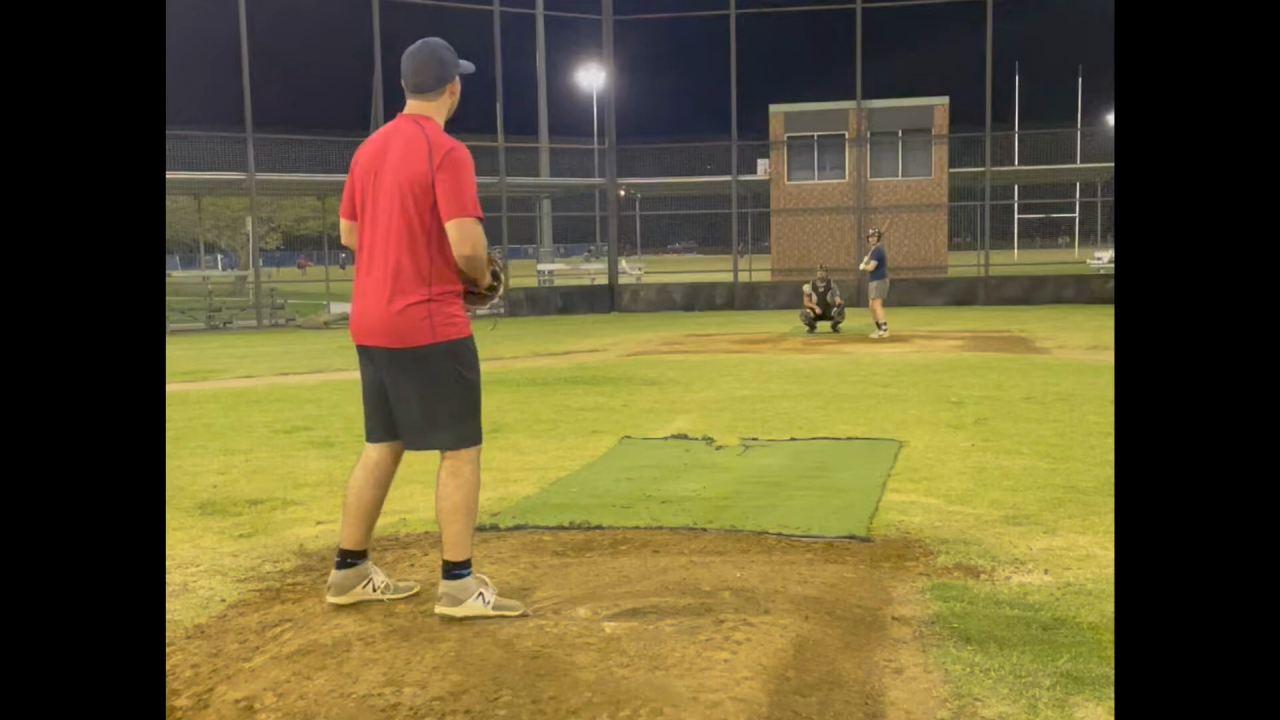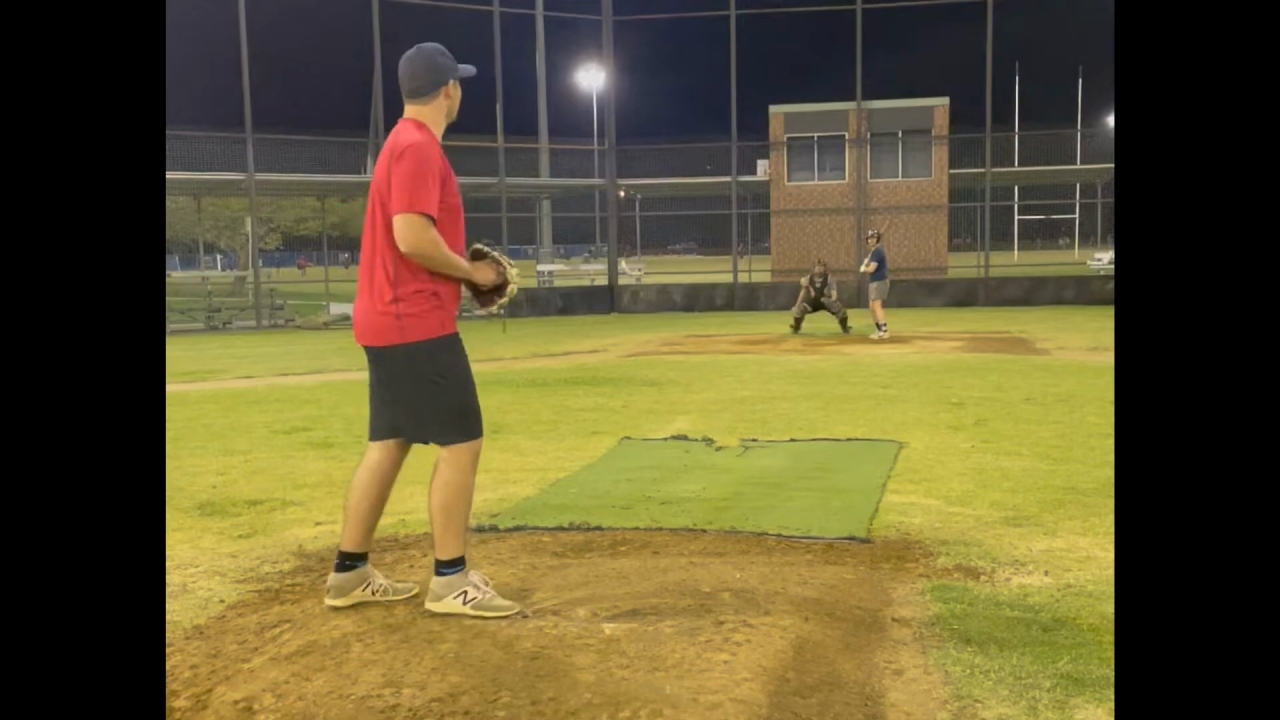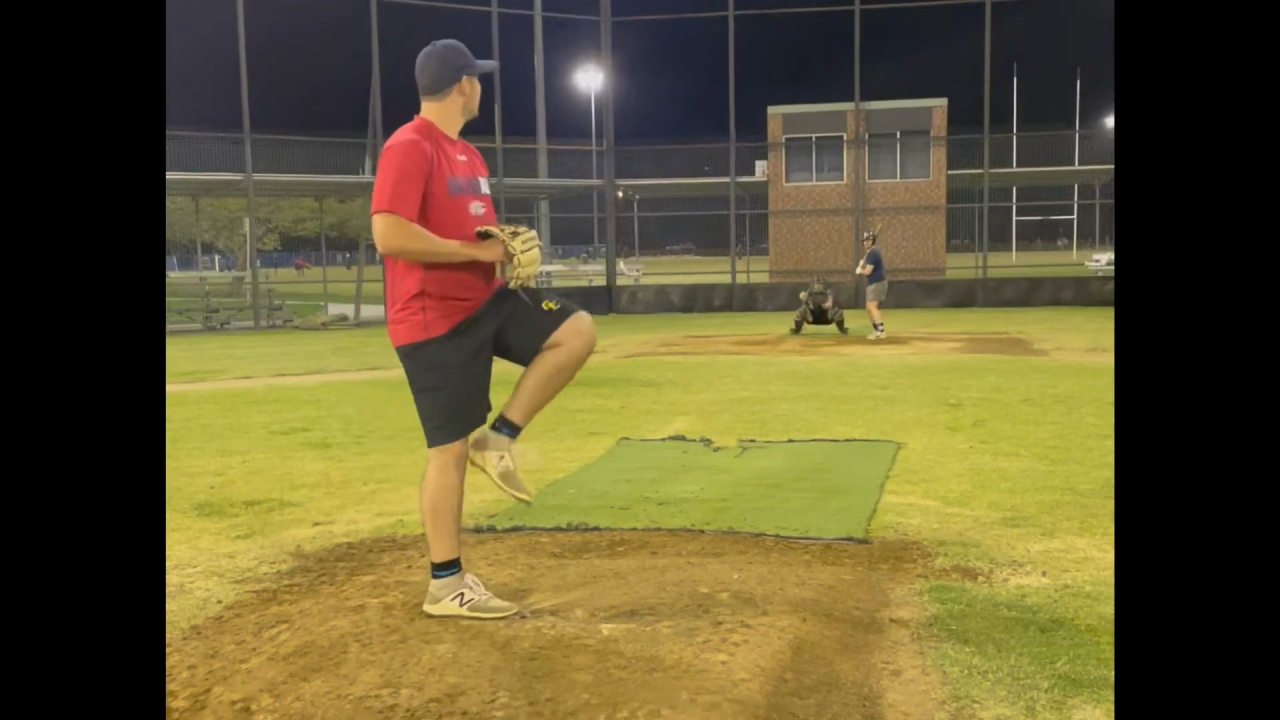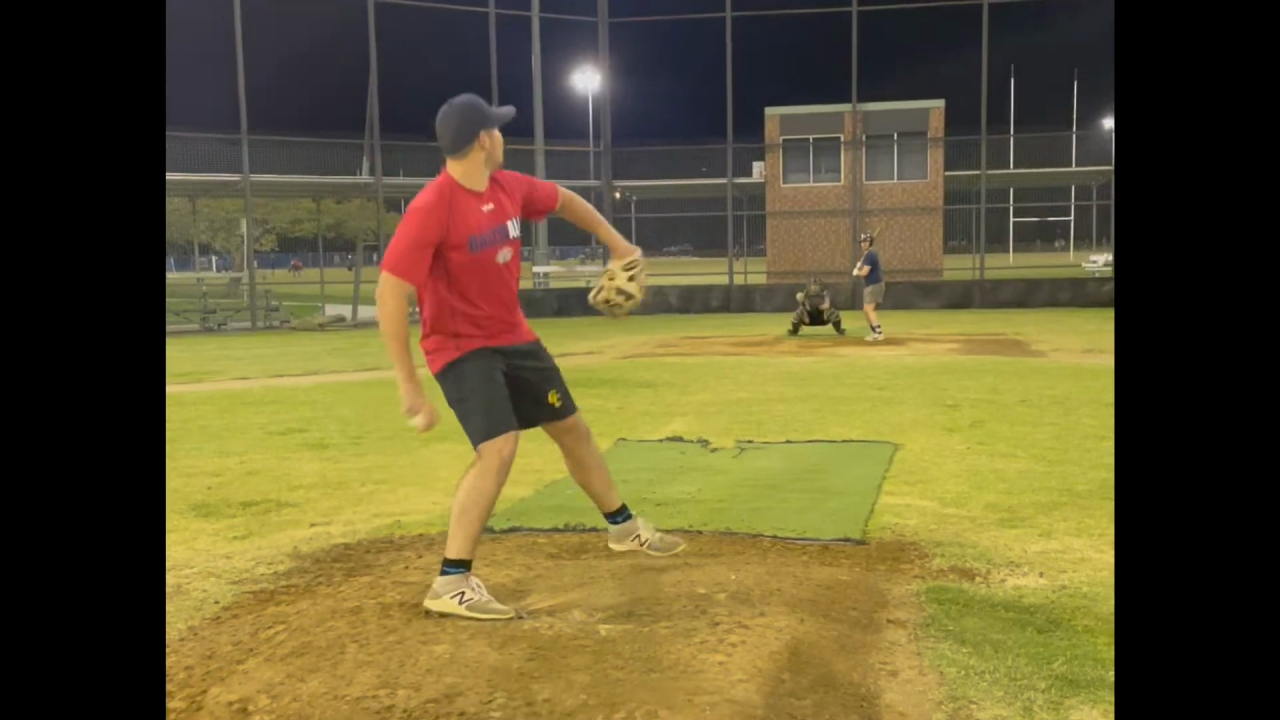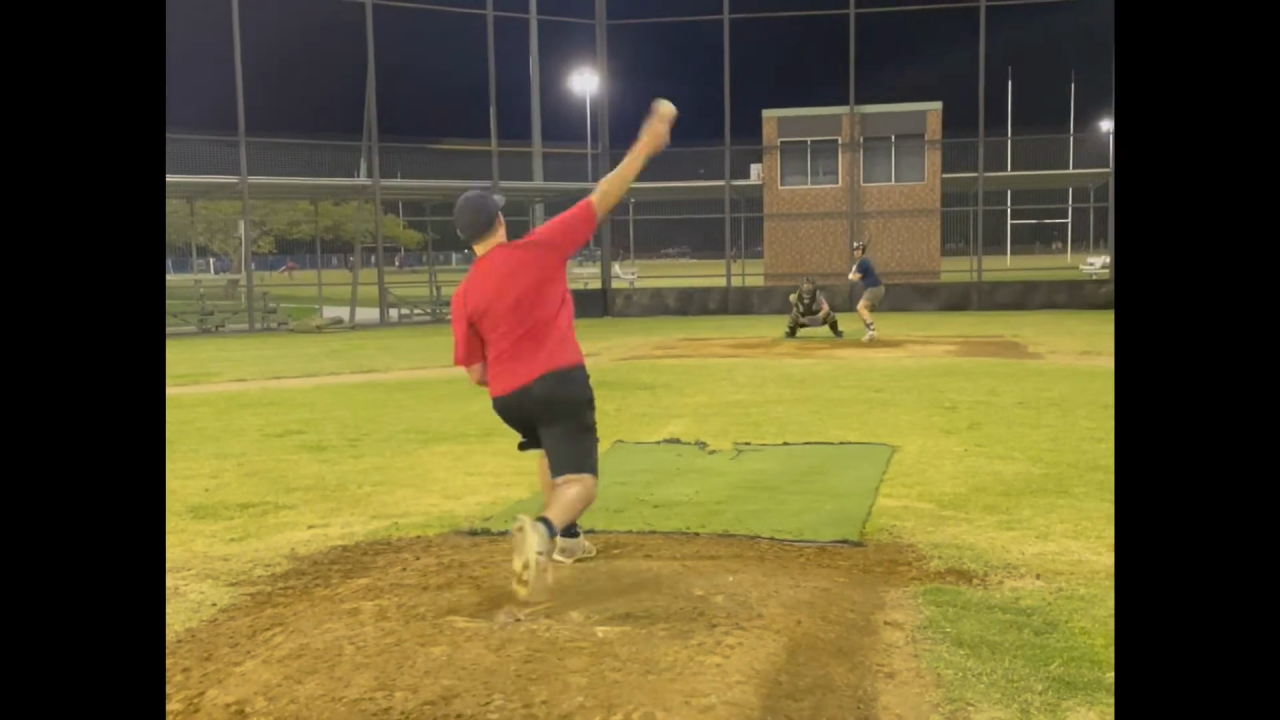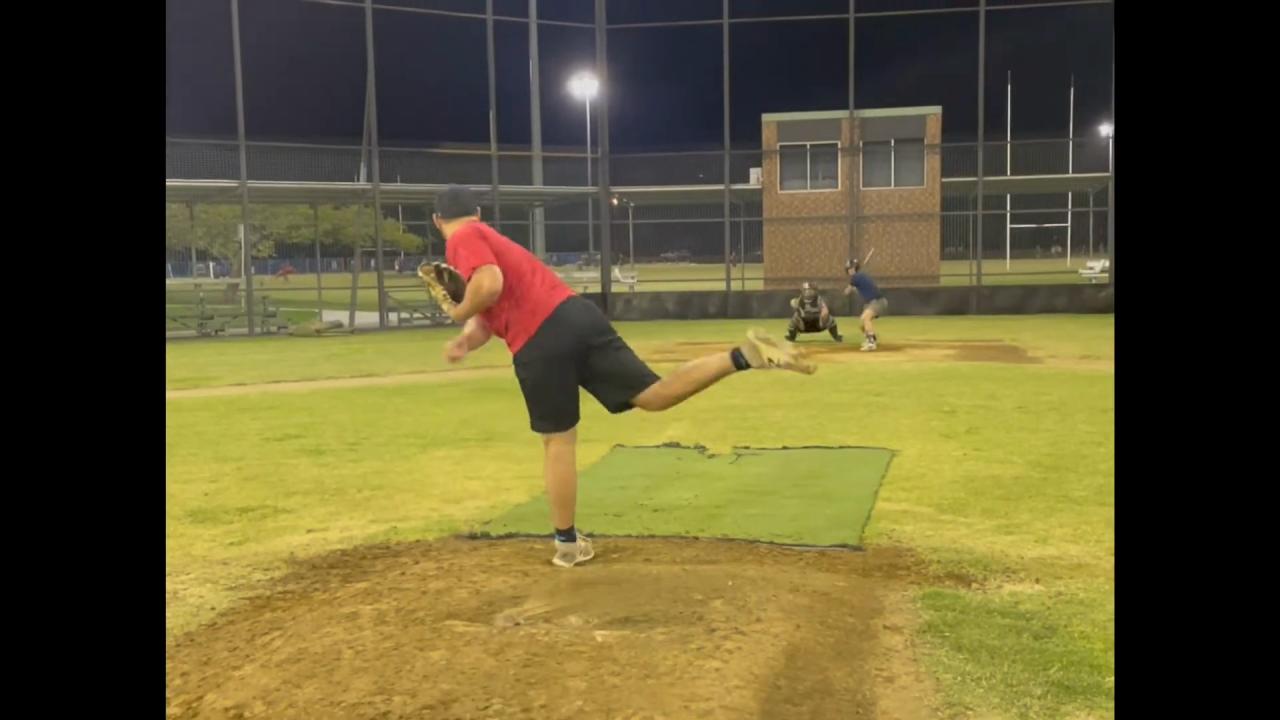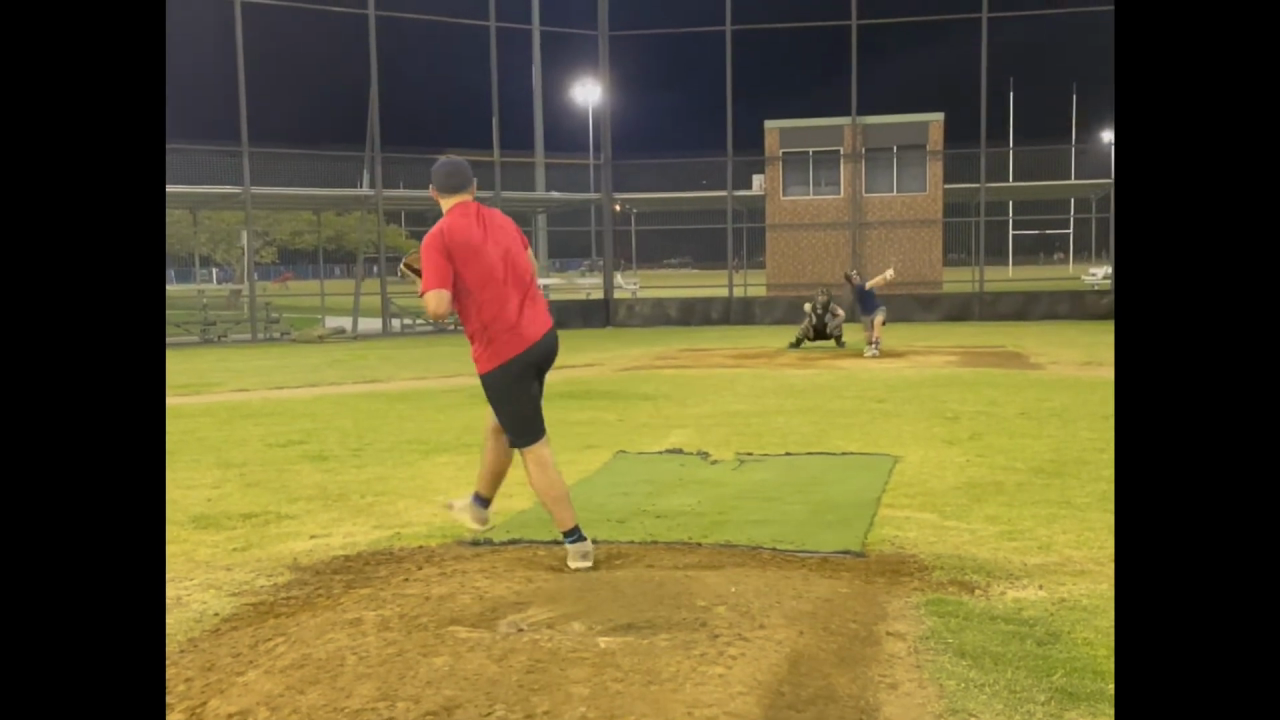
dt=0.4s
person 1, frame 1
left shoulder: (369, 149)
right shoulder: (448, 152)
left elbow: (350, 234)
right elbow: (468, 247)
right wrist: (480, 276)
left hip: (371, 323)
right hip: (430, 324)
left knee: (382, 445)
right knee: (460, 450)
left ankle: (349, 571)
right ankle: (459, 584)
person 1, frame 2
left shoulder: (400, 144)
right shoulder: (420, 149)
right elbow: (412, 238)
left wrist: (461, 263)
right wrist: (472, 271)
left hip: (387, 320)
right hip: (416, 323)
left knee: (388, 446)
right knee: (461, 444)
left ankle: (349, 573)
right ankle: (449, 580)
person 1, frame 3
left shoulder: (469, 155)
right shoulder: (408, 147)
right elbow: (389, 236)
left wrist: (509, 246)
right wrist: (475, 251)
left hip: (485, 301)
right hip: (433, 320)
left knee: (579, 331)
right knee: (450, 447)
left ankle: (498, 436)
right ankle: (446, 585)
person 1, frame 4
left shoulder: (511, 188)
right shoulder: (429, 209)
left elbow: (566, 200)
right elbow: (390, 295)
left wrist: (617, 245)
right wrist: (408, 385)
left hip: (514, 338)
right hip: (461, 348)
left knee: (571, 429)
right knee: (498, 447)
left ankle: (624, 527)
right ankle: (451, 583)
person 1, frame 5
left shoulder: (464, 295)
right shoulder: (535, 250)
left elbow: (476, 375)
right elbow: (602, 197)
right wrist: (651, 137)
left hip: (507, 397)
right hip: (557, 383)
left knee: (555, 450)
right knee: (578, 482)
left ankle: (566, 537)
right ankle: (544, 528)
person 1, frame 6
left shoulder: (461, 240)
right shoulder: (488, 238)
left elbow: (490, 285)
right elbow: (488, 319)
left wrist: (461, 310)
right wrist: (463, 342)
left hip: (542, 347)
right hip: (572, 318)
left knee: (558, 441)
right knee: (657, 394)
left ankle: (567, 542)
right ankle: (744, 355)
person 1, frame 7
left shoulder: (437, 238)
right shoulder: (501, 220)
left elbow: (439, 308)
left wrist: (432, 296)
left hip: (503, 355)
right hip: (541, 335)
left knee: (533, 447)
right knee: (500, 426)
left ankle: (576, 543)
right ankle: (479, 505)
